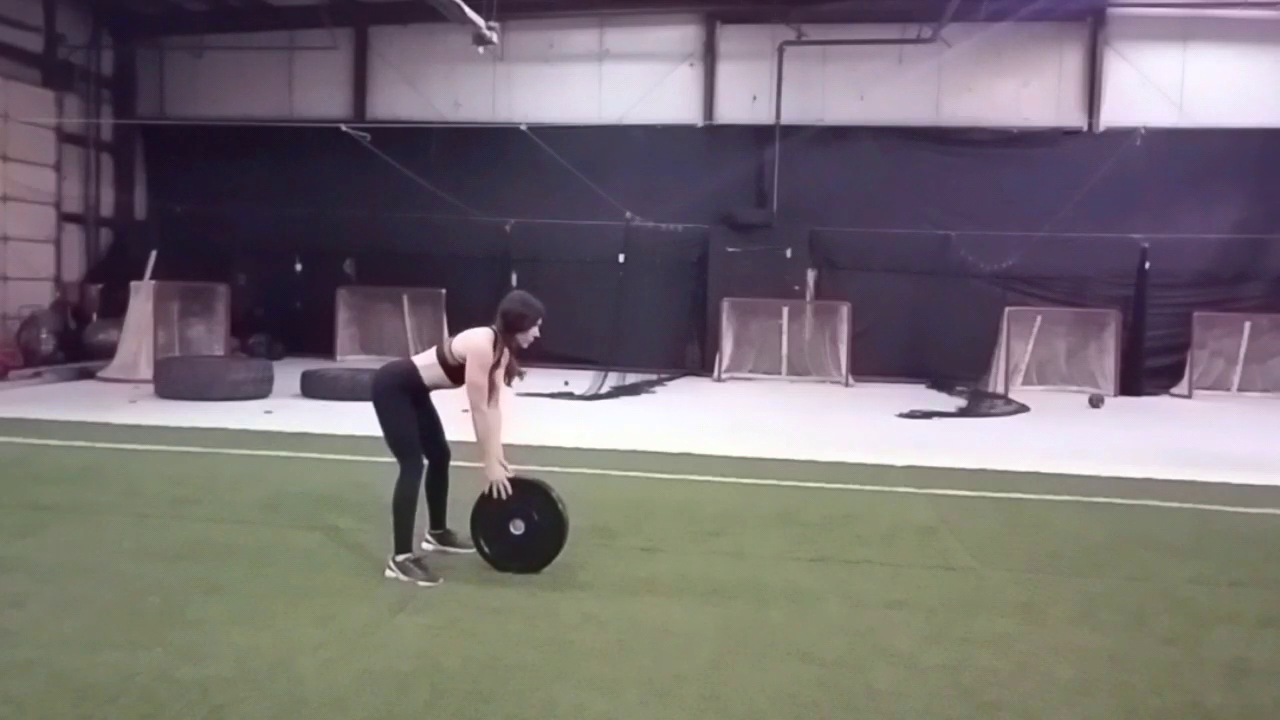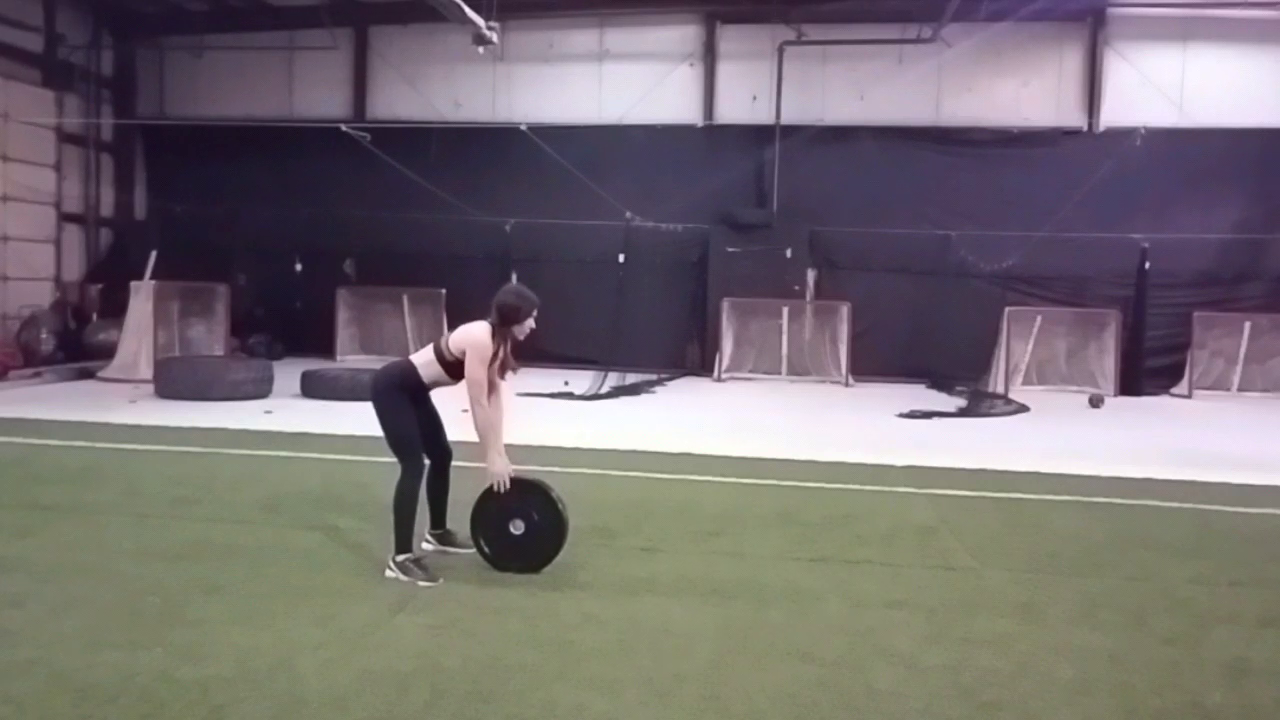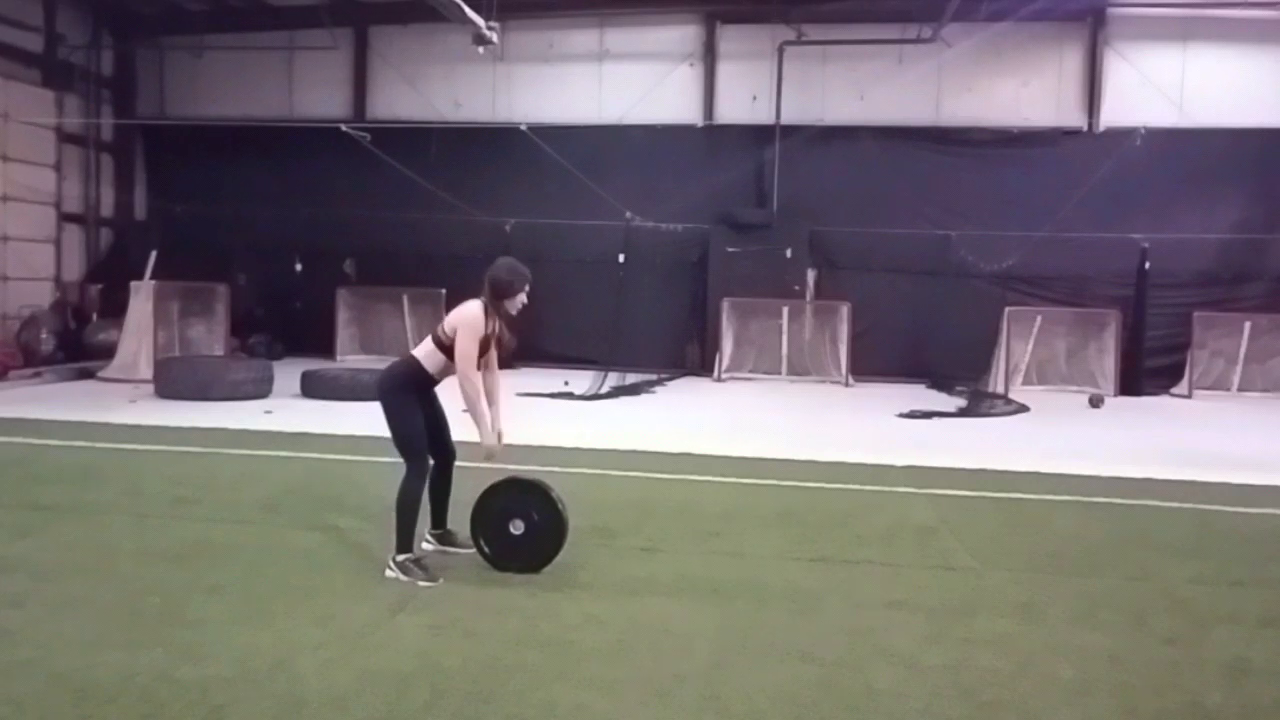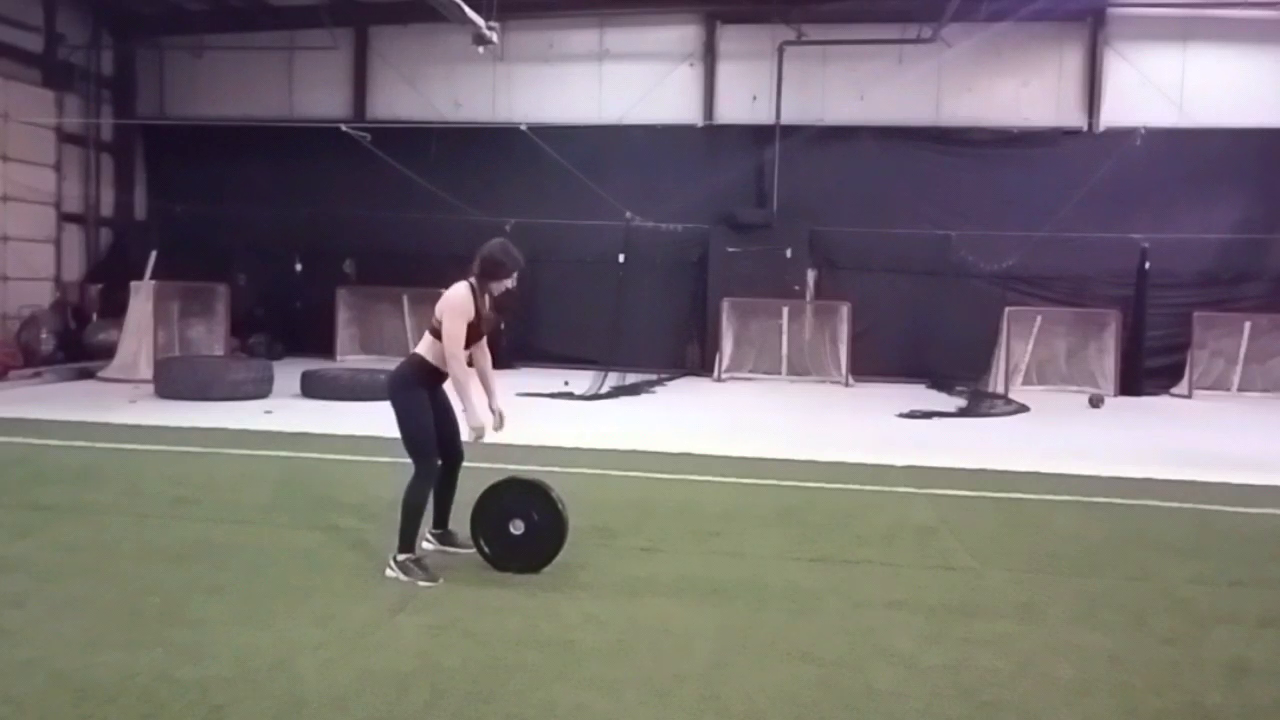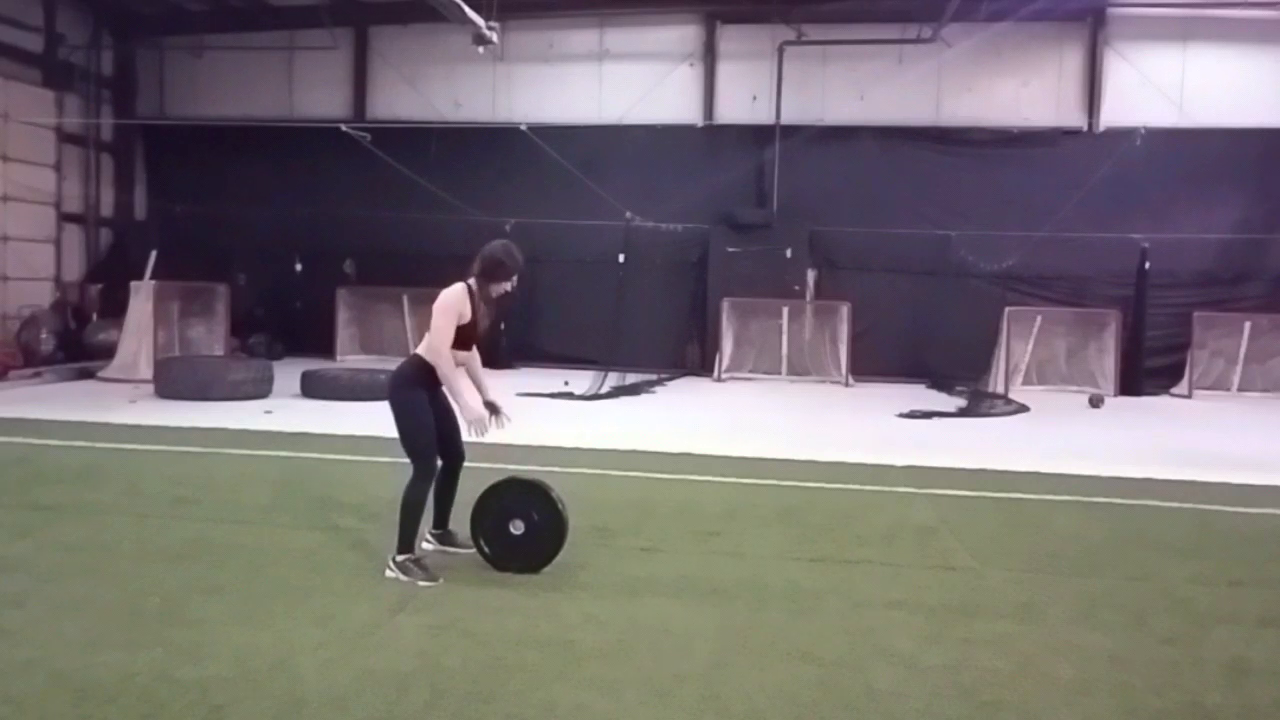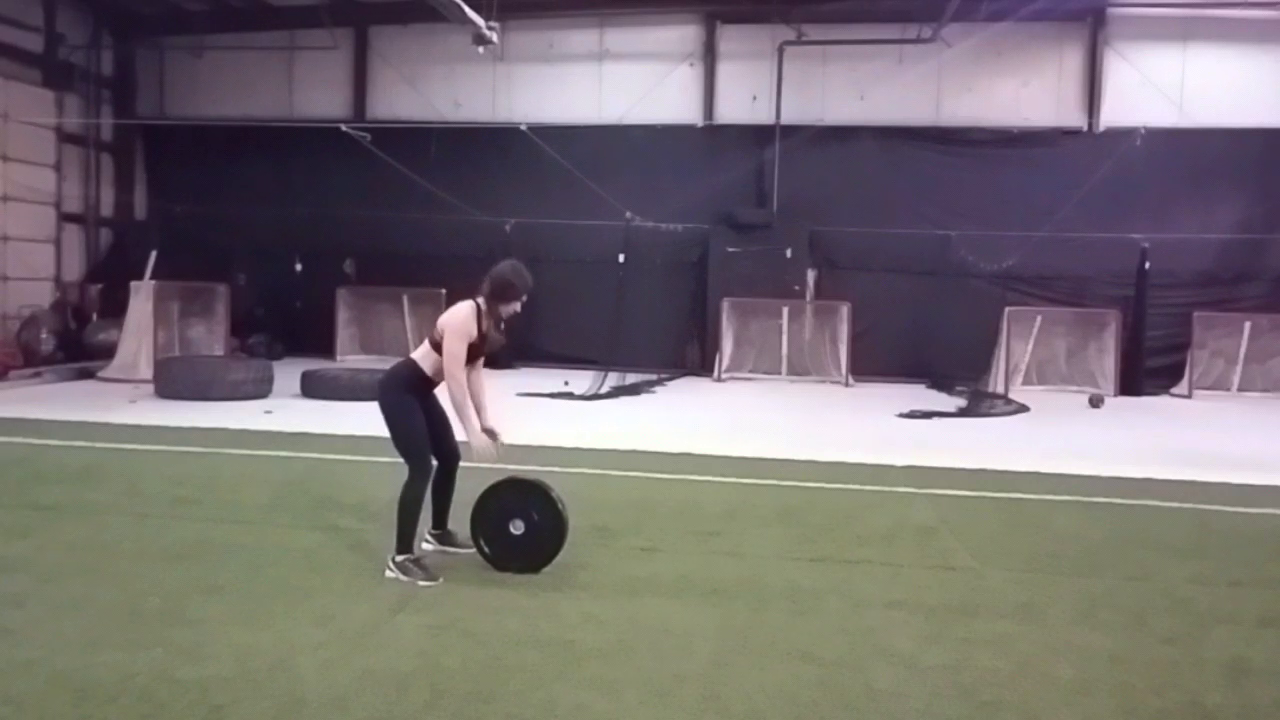
dt=0.2s
person 1, frame 1
left shoulder: (501, 348)
right shoulder: (481, 346)
left elbow: (492, 405)
right elbow: (478, 410)
left wrist: (498, 456)
right wrist: (490, 464)
left hip: (414, 390)
right hip: (392, 388)
left knee: (440, 456)
right knee: (412, 466)
left ankle: (437, 533)
right ankle: (401, 558)
person 1, frame 2
left shoulder: (498, 341)
right shoulder: (479, 340)
left elbow: (494, 398)
right elbow: (478, 405)
left wrist: (500, 450)
right wrist: (491, 458)
left hip: (413, 390)
right hip: (392, 388)
left knee: (442, 457)
right knee: (414, 466)
left ankle: (437, 533)
right ankle: (400, 558)
person 1, frame 3
left shoulder: (493, 318)
right shoulder: (473, 316)
left elbow: (490, 371)
right elbow: (467, 378)
left wrist: (496, 421)
right wrist: (483, 430)
left hip: (420, 387)
right hip: (399, 386)
left knee: (446, 457)
right knee: (418, 466)
left ankle: (437, 533)
right ankle: (401, 558)
person 1, frame 4
left shoulder: (482, 298)
right shoulder: (460, 296)
left elbow: (480, 350)
right elbow: (454, 358)
left wrist: (493, 399)
right wrist: (471, 410)
left hip: (430, 385)
right hip: (410, 384)
left knee: (453, 457)
right knee: (427, 467)
left ankle: (438, 532)
right ankle: (402, 558)
person 1, frame 5
left shoulder: (479, 298)
right shoulder: (455, 296)
left elbow: (468, 350)
right elbow: (440, 354)
left wrist: (485, 396)
right wrist: (465, 404)
left hip: (430, 387)
right hip: (410, 385)
left knee: (454, 457)
right knee: (426, 467)
left ankle: (438, 532)
right ankle: (401, 558)
person 1, frame 6
left shoulder: (488, 318)
right shoulder: (463, 316)
left elbow: (474, 370)
right elbow: (454, 379)
left wrist: (484, 421)
right wrist: (473, 432)
left hip: (421, 390)
right hip: (399, 388)
left knee: (450, 458)
right knee: (421, 467)
left ankle: (438, 532)
right ankle: (401, 558)
